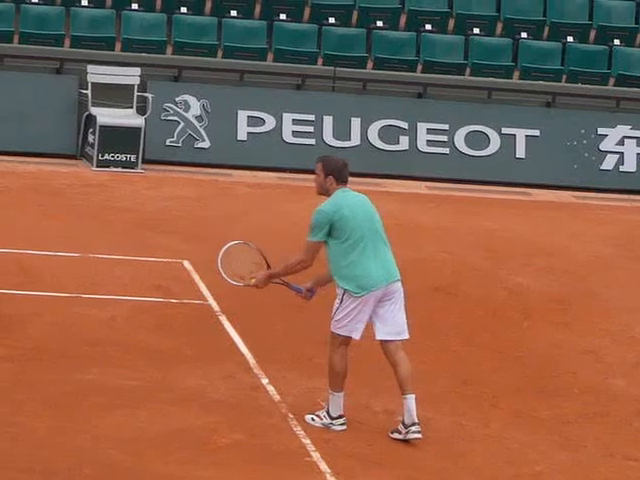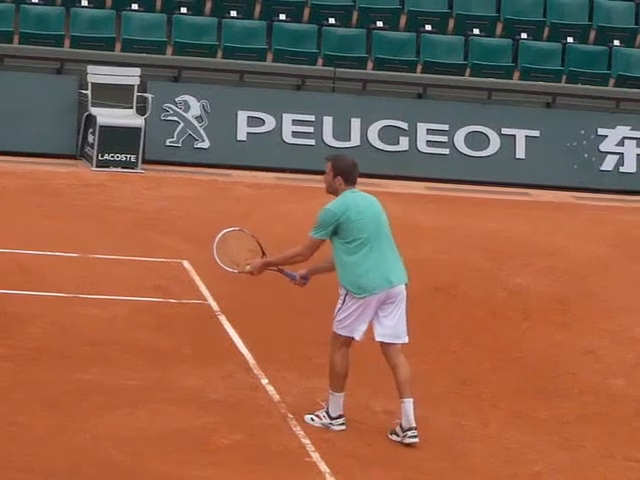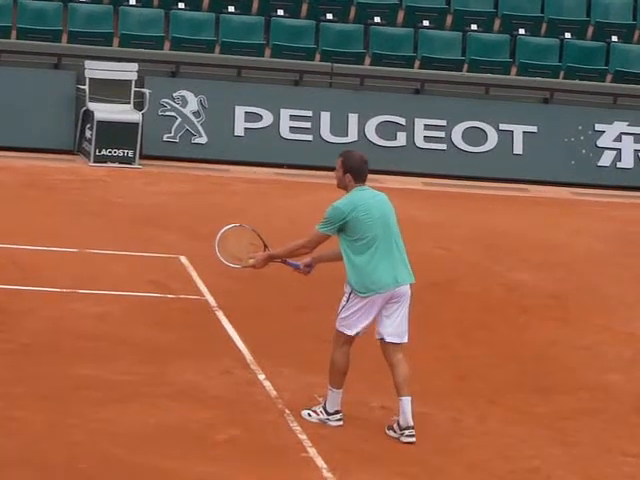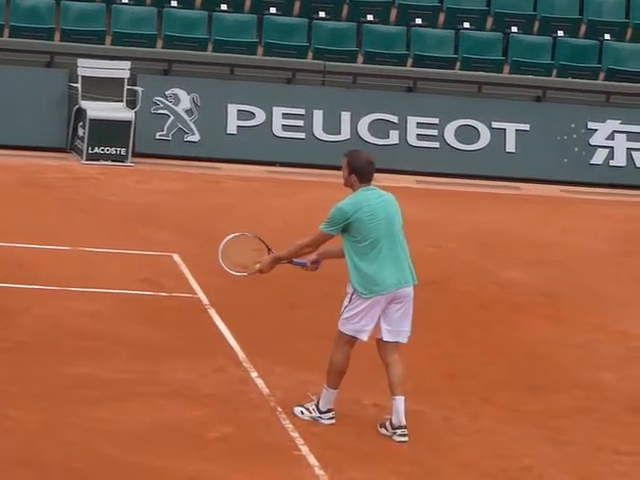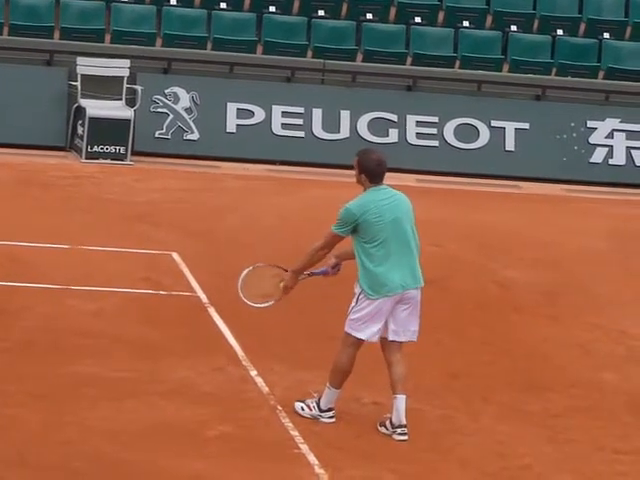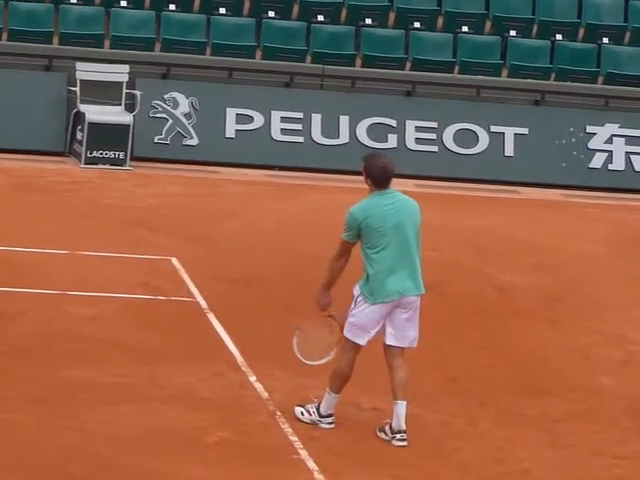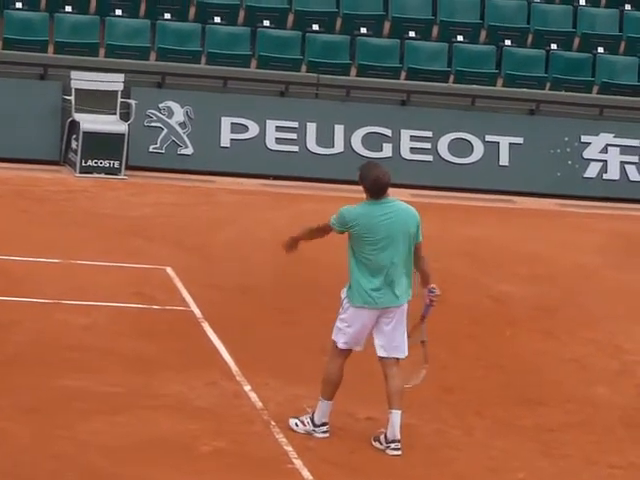
dt=0.7s
person 1, frame 1
left shoulder: (326, 210)
right shoulder: (363, 200)
left elbow: (304, 261)
left wrist: (269, 275)
right wrist: (316, 284)
left hip: (360, 287)
right hip: (390, 280)
left knee: (338, 344)
right knee: (394, 348)
left ankle: (334, 414)
right ankle: (410, 421)
person 1, frame 2
left shoulder: (334, 210)
right shoulder: (371, 201)
left elbow: (303, 253)
left wrist: (264, 263)
right wrist: (311, 272)
left hip: (363, 288)
right hip: (394, 283)
left knee: (340, 344)
right knee: (394, 351)
left ankle: (334, 413)
right ankle: (408, 424)
person 1, frame 3
left shoulder: (343, 207)
right shoulder: (382, 199)
left elbow: (306, 245)
left wrist: (269, 256)
right wrist: (315, 260)
left hip: (368, 287)
right hip: (400, 283)
left knee: (342, 342)
right knee: (394, 351)
left ankle: (332, 409)
right ankle: (406, 423)
person 1, frame 4
left shoulder: (347, 208)
right shoulder: (390, 199)
left elbow: (310, 244)
left wrist: (275, 259)
right wrist: (323, 255)
left hip: (370, 288)
right hip: (403, 284)
left knee: (343, 343)
right knee: (390, 351)
left ankle: (324, 408)
right ankle: (398, 422)
person 1, frame 5
left shoulder: (356, 209)
right shoulder: (403, 200)
left elbow: (323, 248)
left wrist: (295, 273)
right wrist: (342, 257)
left hip: (379, 288)
right hip: (410, 285)
left knee: (350, 344)
right knee: (394, 350)
left ankle: (325, 407)
right ankle: (398, 421)
person 1, frame 6
left shoulder: (359, 212)
right shoulder: (412, 205)
left elbow: (341, 257)
left wrist: (325, 290)
left hip: (377, 292)
right hip: (410, 290)
left knee: (348, 349)
right knee: (396, 355)
left ankle: (324, 412)
right ankle: (398, 426)
person 1, frame 7
left shoulder: (352, 215)
right shoulder: (410, 214)
left elbow: (321, 229)
right elbow: (418, 256)
left wrist: (295, 238)
right wrist: (427, 283)
left hip: (362, 299)
right hip: (397, 299)
left knee: (337, 355)
right knee: (392, 365)
left ankle: (319, 421)
right ankle: (393, 435)
